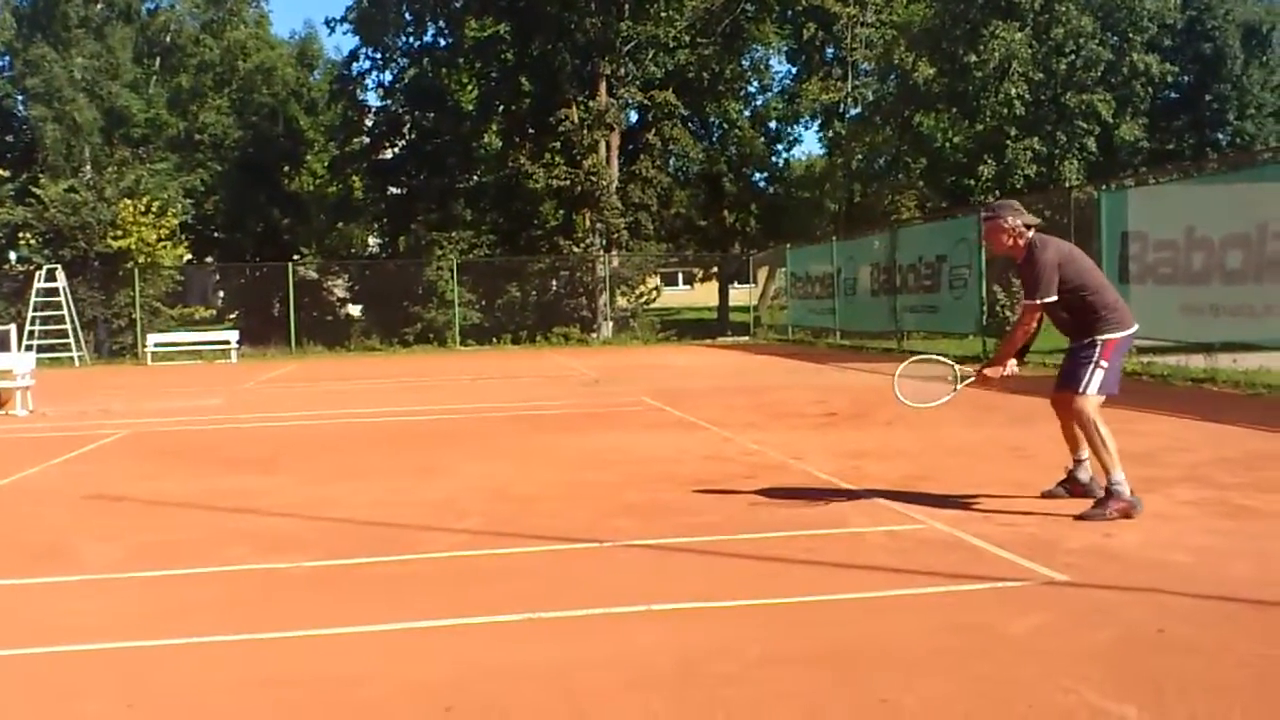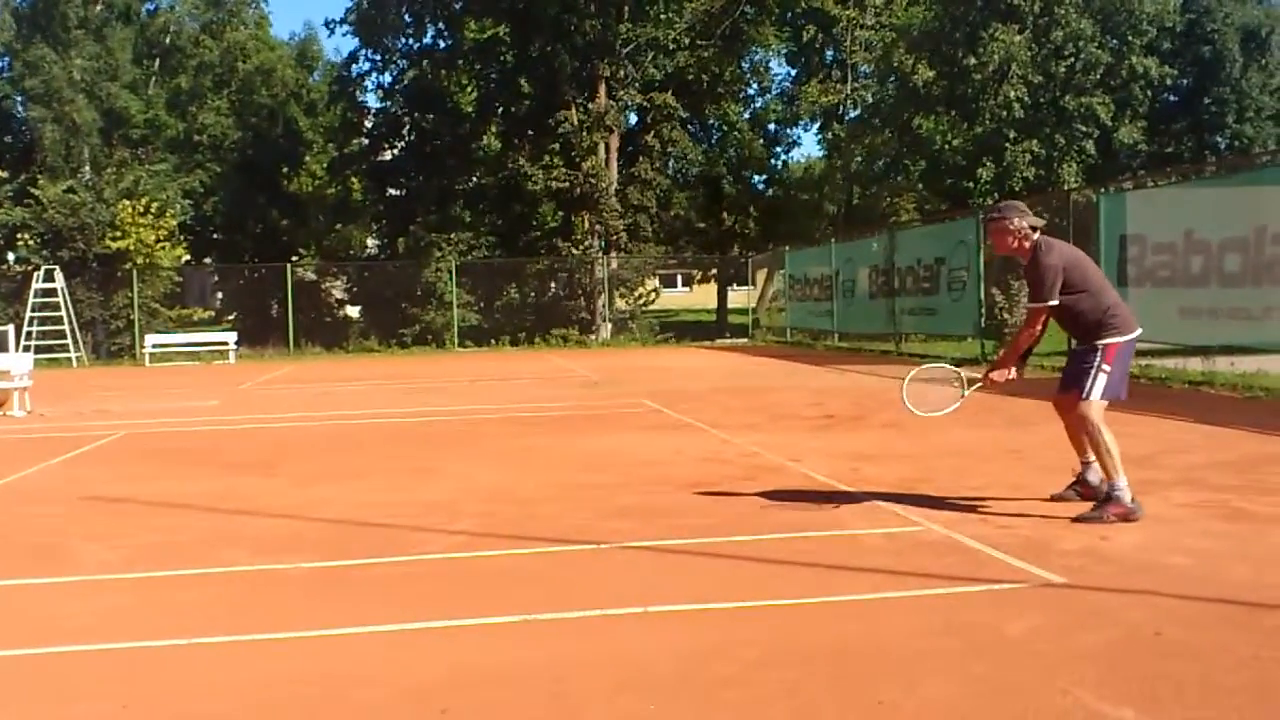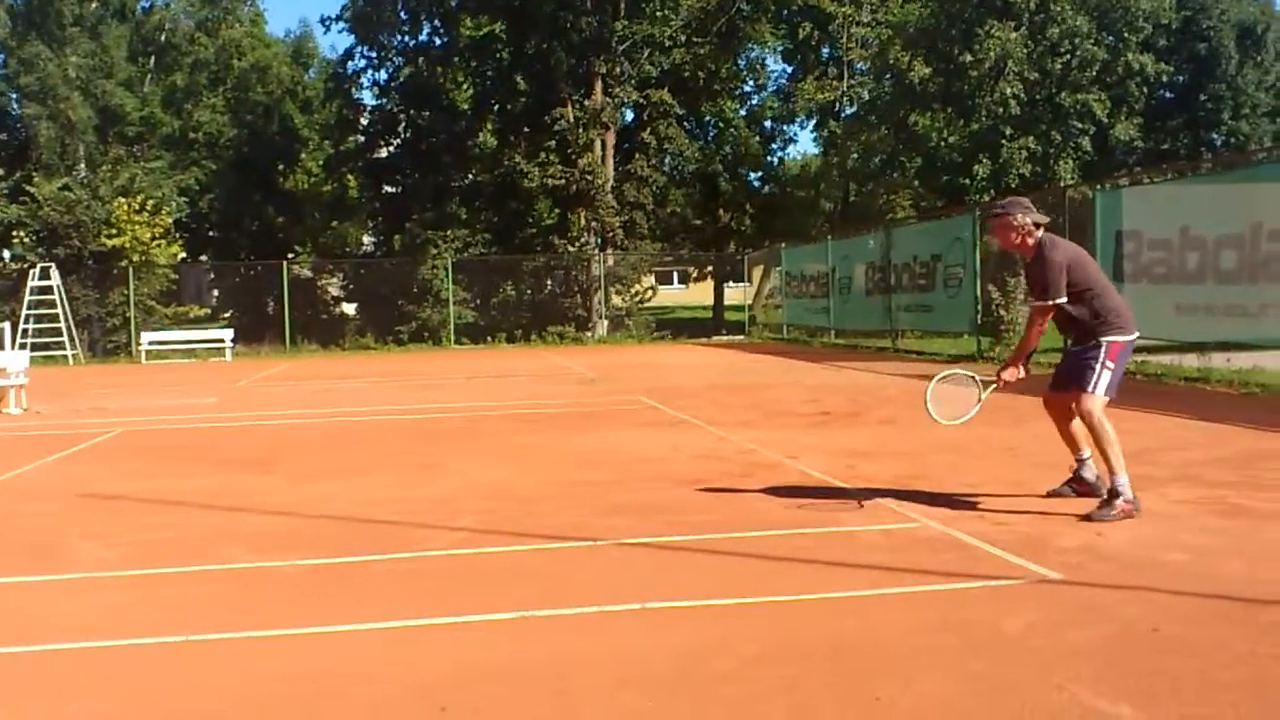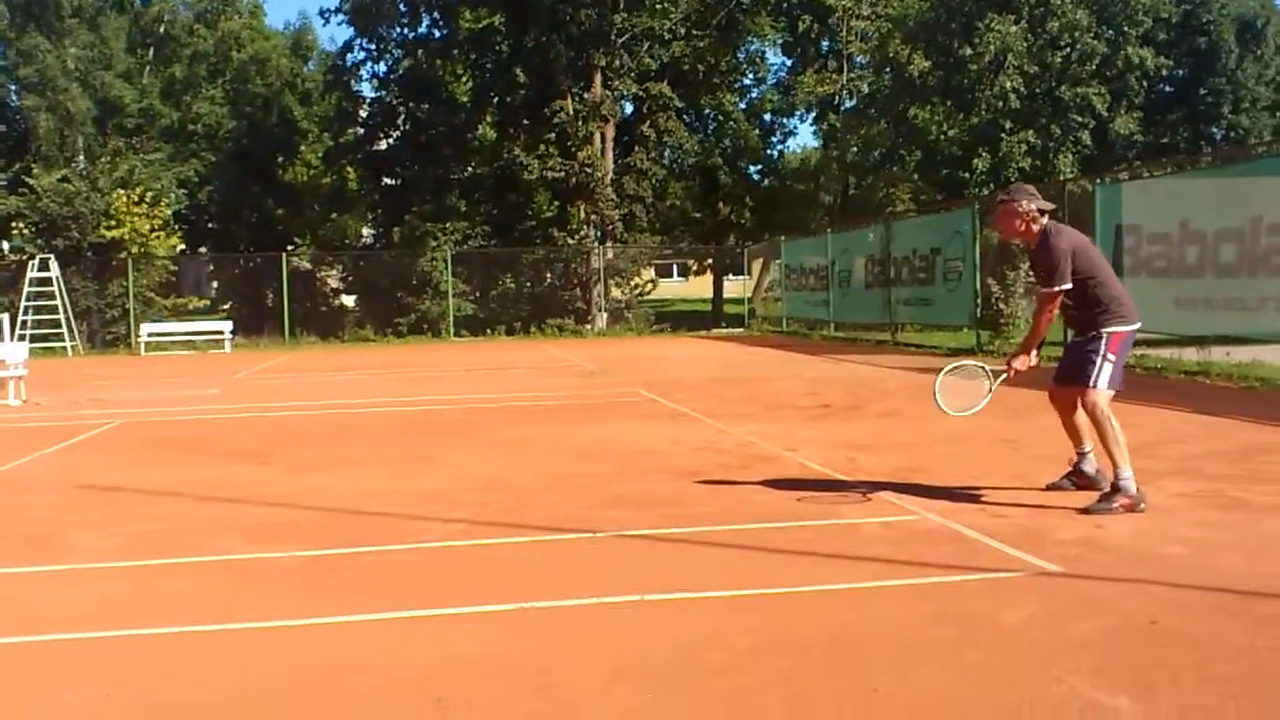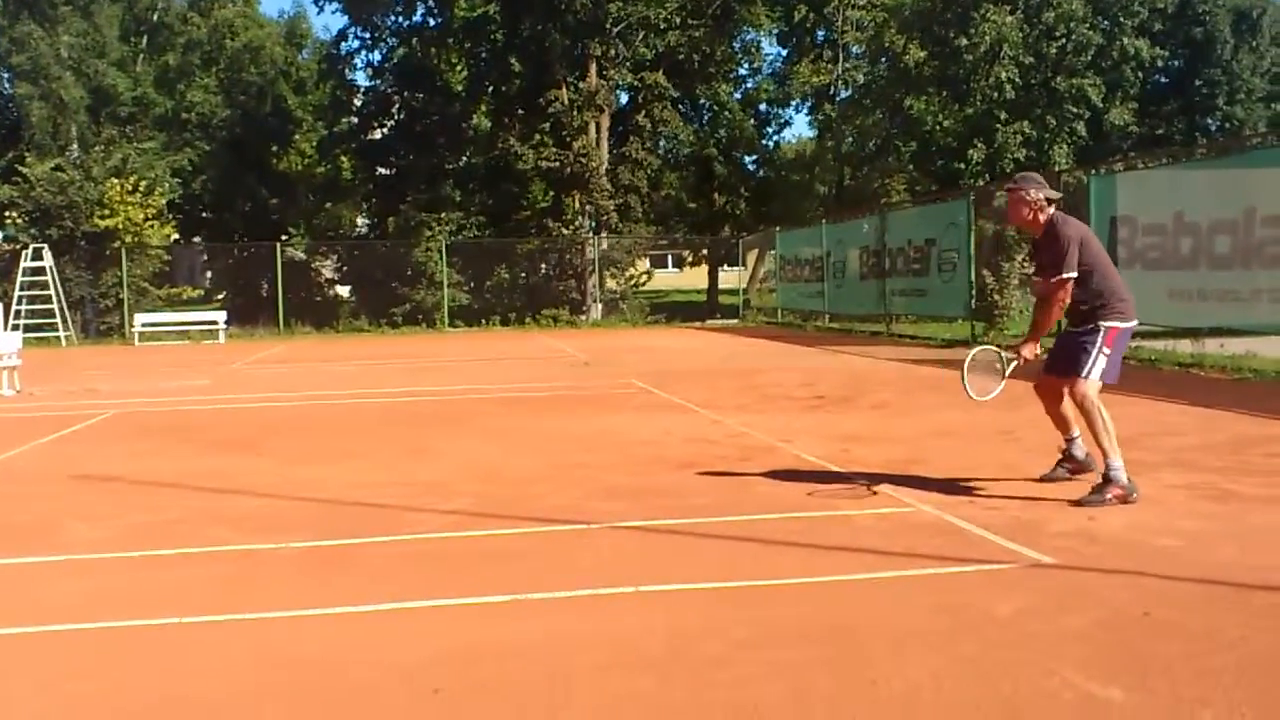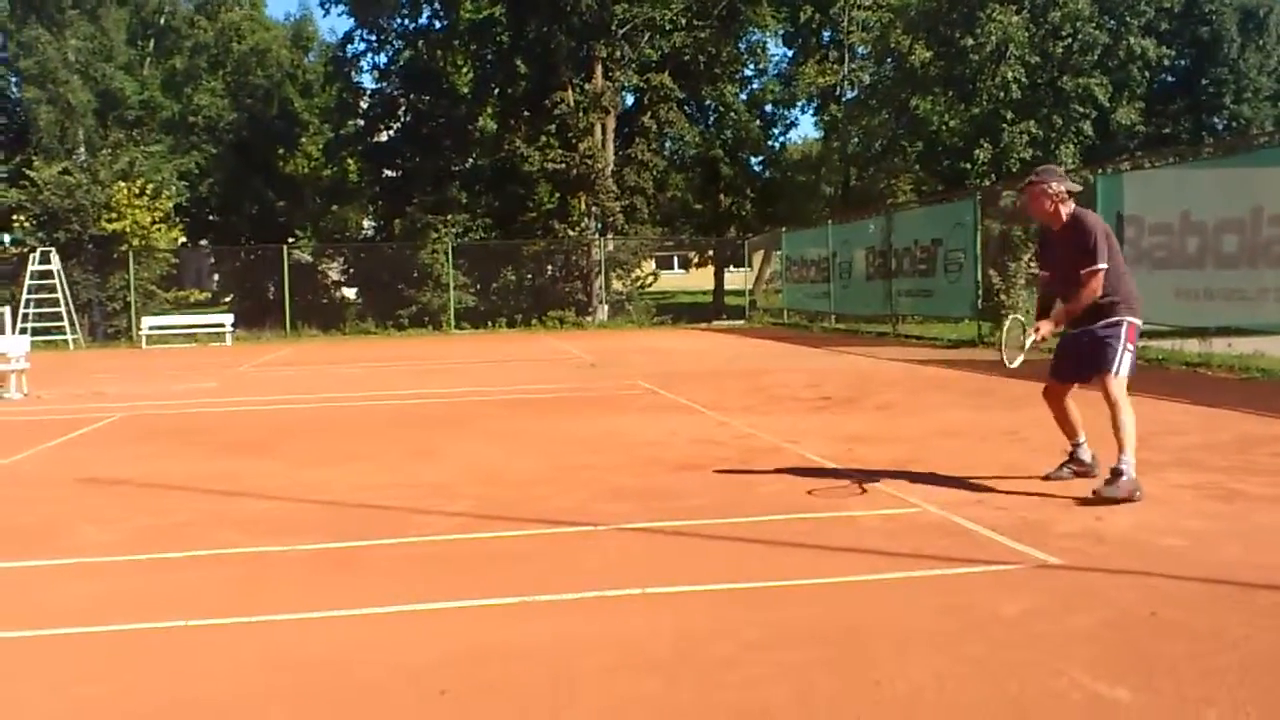
dt=0.2s
person 1, frame 1
left shoulder: (1042, 256)
right shoulder: (1030, 257)
left elbow: (1027, 323)
right elbow: (1032, 320)
left wrist: (996, 362)
right wrist: (1015, 357)
left hip: (1109, 331)
right hip: (1088, 333)
left knee: (1083, 408)
right knee: (1062, 402)
left ankle: (1121, 494)
right ankle: (1081, 477)
person 1, frame 2
left shoulder: (1047, 260)
right shoulder: (1034, 260)
left elbow: (1033, 326)
right elbow: (1036, 323)
left wrist: (1002, 365)
right wrist: (1018, 361)
left hip: (1111, 334)
right hip: (1091, 336)
left knee: (1087, 412)
right knee: (1065, 404)
left ankle: (1122, 499)
right ankle: (1091, 479)
person 1, frame 3
left shoulder: (1052, 257)
right shoulder: (1035, 258)
left elbow: (1040, 322)
right elbow: (1038, 318)
left wrist: (1013, 364)
right wrist: (1023, 361)
left hip: (1110, 333)
right hip: (1085, 336)
left knee: (1088, 407)
right knee: (1056, 402)
left ankle: (1123, 495)
right ankle: (1087, 476)
person 1, frame 4
left shoulder: (1057, 243)
right shoulder: (1038, 246)
left elbow: (1050, 309)
right elbow: (1045, 305)
left wrist: (1024, 353)
right wrist: (1033, 349)
left hip: (1110, 324)
right hip: (1087, 327)
left knee: (1093, 401)
right knee: (1061, 396)
left ankle: (1127, 489)
right ankle: (1087, 469)
person 1, frame 5
left shoulder: (1064, 232)
right shoulder: (1040, 239)
left elbow: (1062, 297)
right elbow: (1044, 293)
left wrist: (1033, 341)
right wrist: (1032, 339)
left hip: (1109, 317)
right hip: (1080, 321)
left knee: (1082, 392)
right knee: (1046, 385)
left ankle: (1118, 480)
right ankle: (1076, 455)
person 1, frame 6
left shoulder: (1088, 226)
right shoulder: (1048, 235)
left elbow: (1094, 287)
right elbow: (1049, 284)
left wrist: (1053, 321)
right wrist: (1043, 321)
left hip: (1114, 316)
right hip: (1079, 324)
left knee: (1111, 388)
right knee: (1054, 391)
left ankle: (1126, 475)
right ankle: (1083, 457)
